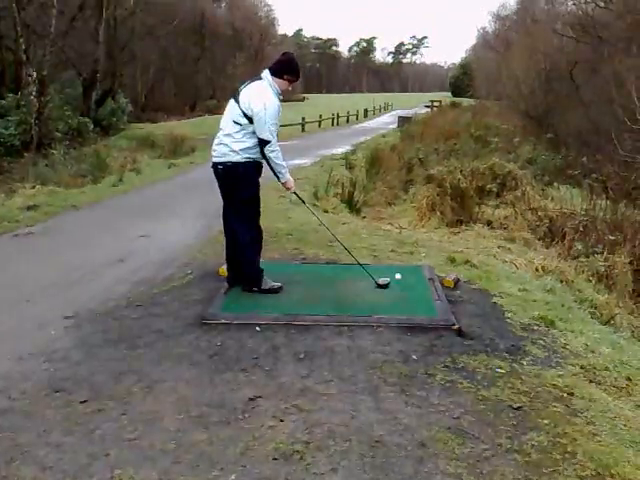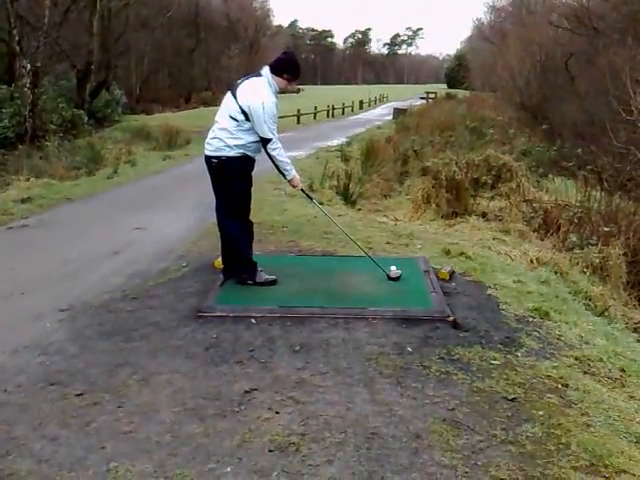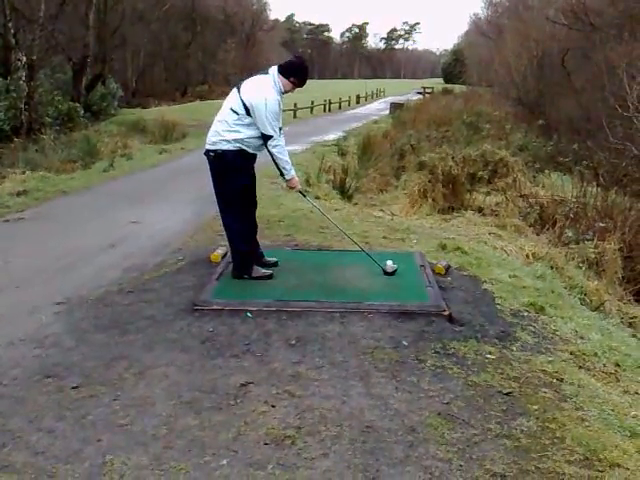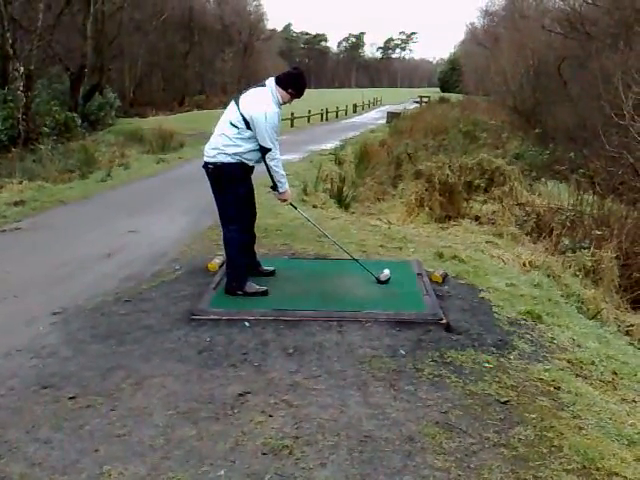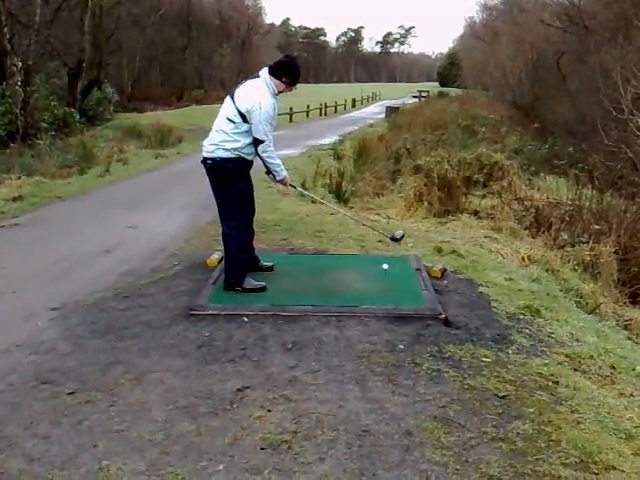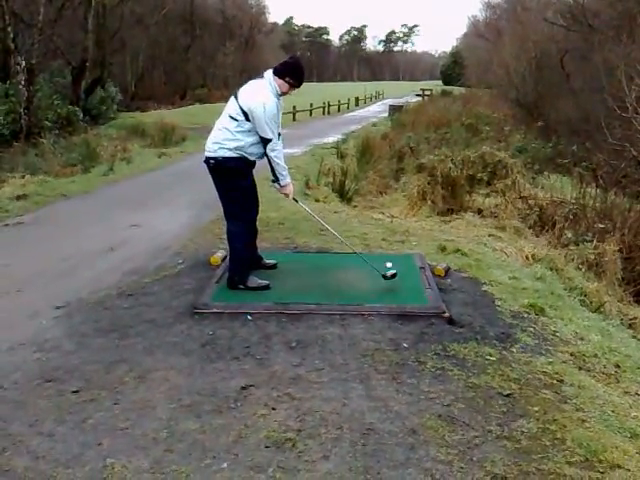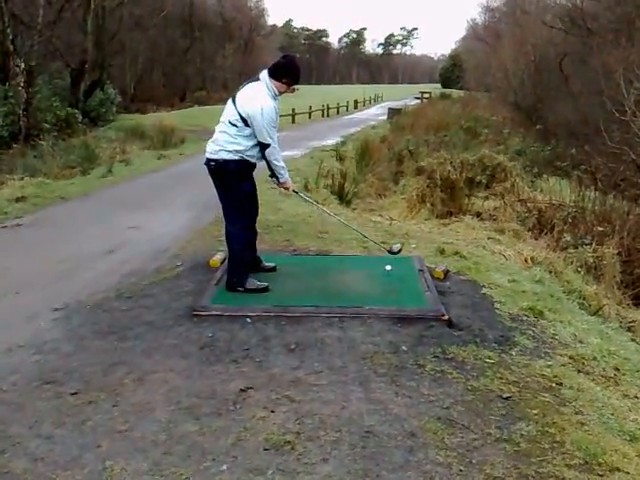
dt=0.7s
person 1, frame 1
left shoulder: (256, 86)
right shoulder: (266, 99)
right elbow: (268, 144)
right wrist: (284, 175)
left hip: (227, 160)
right hip: (238, 164)
left knee: (235, 220)
right knee: (248, 223)
left ankle: (236, 273)
right ankle: (253, 279)
person 1, frame 2
left shoulder: (256, 83)
right shoulder: (263, 96)
left elbow: (269, 134)
right elbow: (270, 141)
left wrist: (288, 168)
right wrist: (290, 173)
left hip: (223, 155)
right hip: (229, 158)
left knee: (230, 214)
right knee: (238, 216)
left ankle: (232, 267)
right ankle: (246, 271)
person 1, frame 3
left shoulder: (266, 83)
right shoulder: (266, 94)
left elbow: (275, 134)
right elbow: (271, 140)
left wrist: (288, 169)
right wrist: (289, 173)
left hip: (236, 151)
right hip: (227, 152)
left knee: (247, 207)
right knee: (237, 210)
left ankle: (252, 255)
right ankle: (243, 266)
person 1, frame 4
left shoulder: (260, 93)
right shoulder: (267, 108)
left elbow: (268, 147)
right elbow: (270, 152)
left wrist: (279, 183)
right wrist: (282, 187)
left hip: (229, 161)
right hip: (226, 164)
left knee: (246, 217)
right knee: (236, 222)
left ankle: (249, 263)
right ankle: (237, 281)
person 1, frame 5
left shoulder: (256, 85)
right shoulder: (262, 99)
left elbow: (260, 139)
right elbow: (263, 144)
left wrist: (274, 169)
right wrist: (280, 173)
left hip: (228, 157)
right hip: (225, 160)
left knee: (244, 213)
right knee: (235, 218)
left ankle: (248, 260)
right ankle: (235, 278)
person 1, frame 6
left shoulder: (269, 92)
right shoulder: (264, 99)
left elbow: (275, 138)
right elbow: (270, 144)
left wrist: (280, 177)
right wrist: (284, 180)
left hip: (237, 157)
right hip: (226, 159)
left knee: (249, 210)
right knee: (239, 216)
left ankle: (251, 257)
right ankle: (239, 276)
person 1, frame 7
left shoulder: (258, 88)
right shoulder: (263, 103)
left elbow: (268, 141)
right elbow: (268, 146)
left wrist: (277, 172)
right wrist: (283, 176)
left hip: (233, 159)
right hip: (228, 162)
left knee: (249, 213)
right knee: (239, 218)
left ankle: (250, 260)
right ankle: (238, 278)
